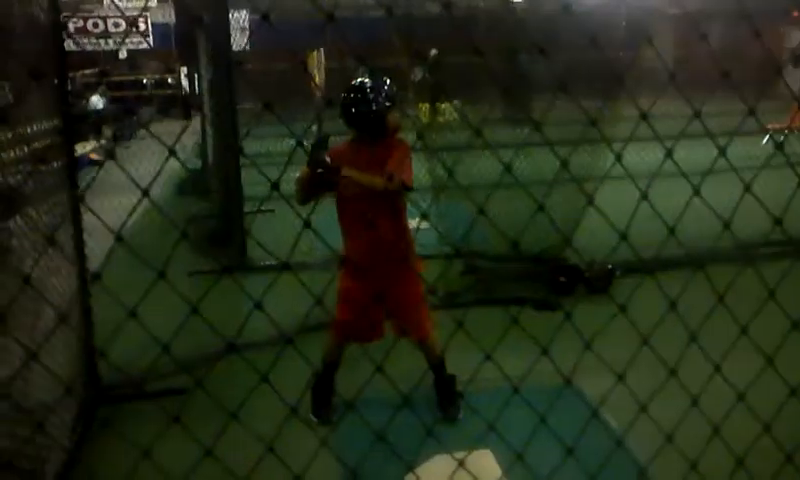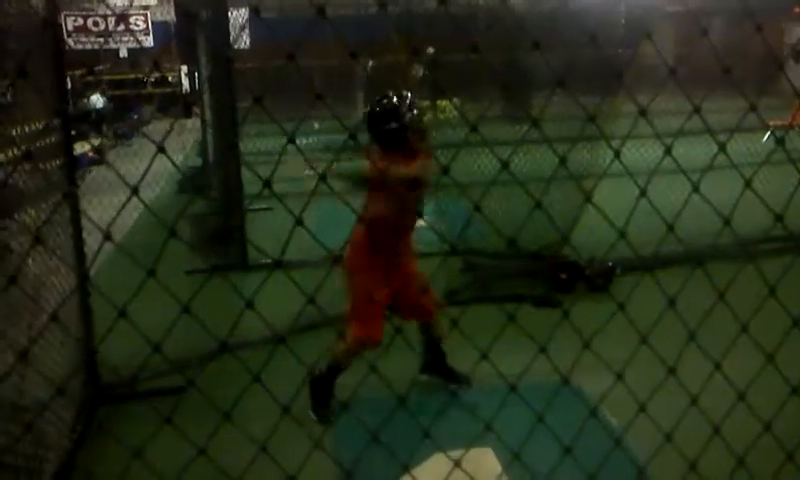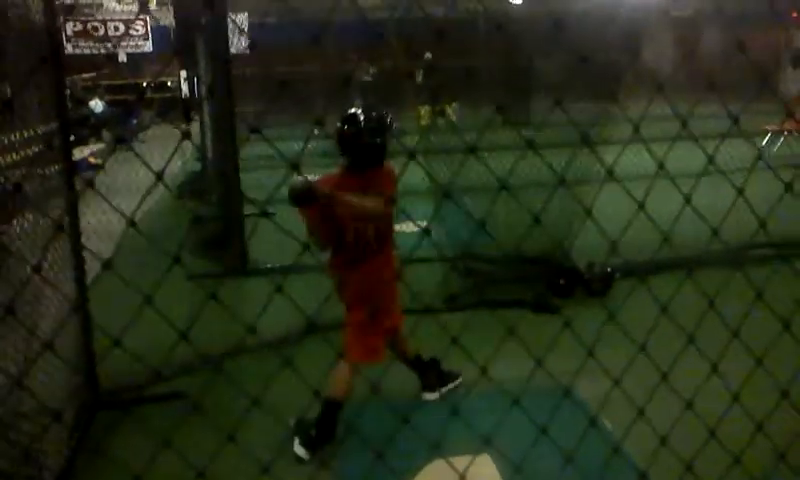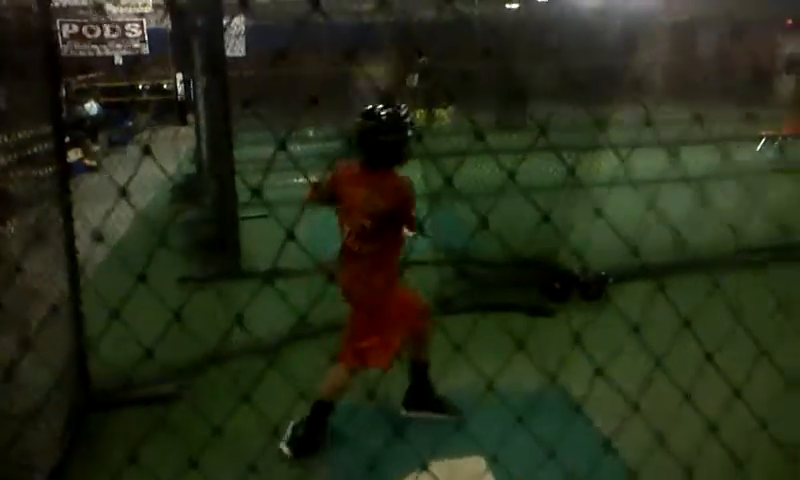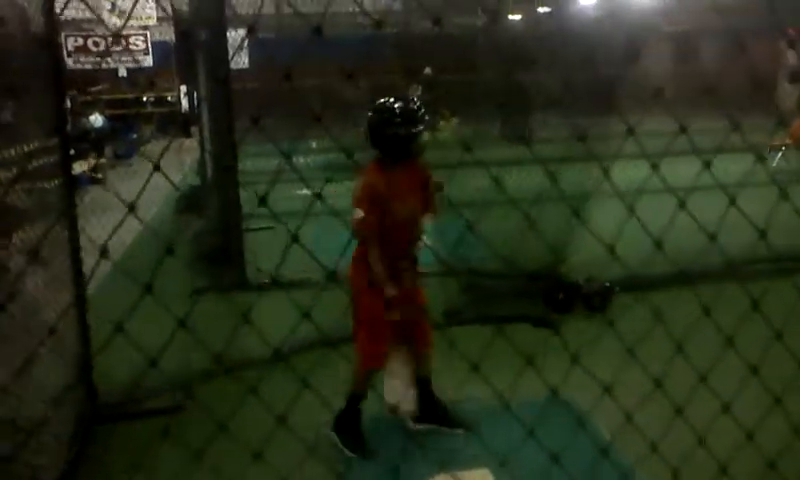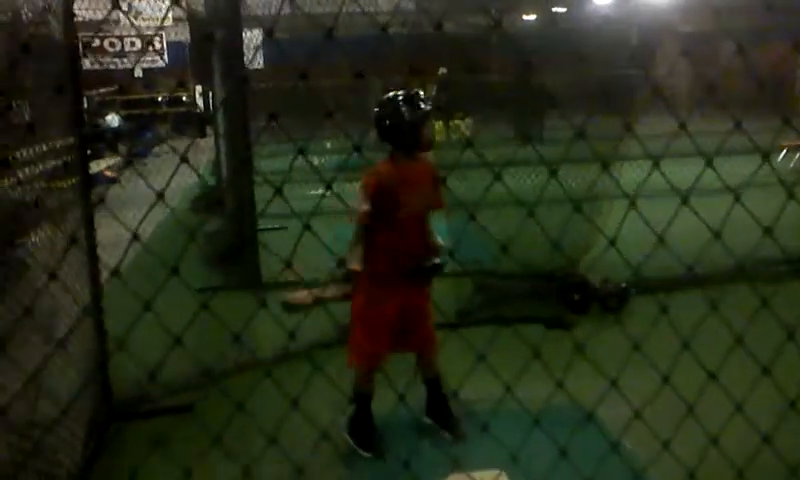
dt=0.5s
person 1, frame 1
left shoulder: (397, 148)
right shoulder: (337, 155)
left elbow: (391, 185)
right elbow: (303, 197)
left wrist: (342, 172)
right wrist: (314, 166)
left hip: (399, 258)
right hip: (360, 262)
left knee: (421, 328)
right knee: (344, 330)
left ankle: (444, 386)
right ankle: (323, 388)
person 1, frame 2
left shoulder: (414, 155)
right shoulder: (381, 162)
left elbow: (423, 169)
right elbow: (376, 216)
left wrist: (392, 176)
left hip: (397, 253)
right hip: (369, 258)
left knee: (426, 307)
right knee: (363, 335)
left ankle: (434, 362)
right ankle: (322, 383)
person 1, frame 3
left shoulder: (328, 188)
right shoulder: (386, 176)
left elbow: (321, 241)
left wrist: (308, 204)
left hip: (348, 274)
right hip: (377, 274)
left knee: (387, 326)
right knee: (360, 348)
left ankle: (416, 381)
right ankle: (320, 429)
person 1, frame 4
left shoulder: (346, 172)
right shoulder: (399, 188)
left elbow: (317, 196)
right elbow: (413, 225)
left hip: (359, 271)
right hip: (374, 282)
left knee: (418, 316)
right knee: (354, 356)
left ankle: (420, 395)
right ankle: (310, 431)
person 1, frame 5
left shoulder: (417, 171)
right shoulder: (372, 184)
right elbow: (369, 243)
left wrist: (412, 254)
right wrist: (386, 289)
left hip: (405, 271)
right hip: (376, 277)
left knee: (419, 338)
right knee: (372, 352)
left ankle: (425, 406)
right ankle: (348, 419)
person 1, frame 6
left shoulder: (427, 170)
right shoulder: (380, 177)
right elbow: (364, 229)
left wrist: (433, 250)
right wrist: (355, 266)
left hip: (416, 273)
right hip: (381, 276)
left knee: (425, 343)
right knee: (370, 351)
left ankle: (437, 406)
right ankle: (360, 419)
